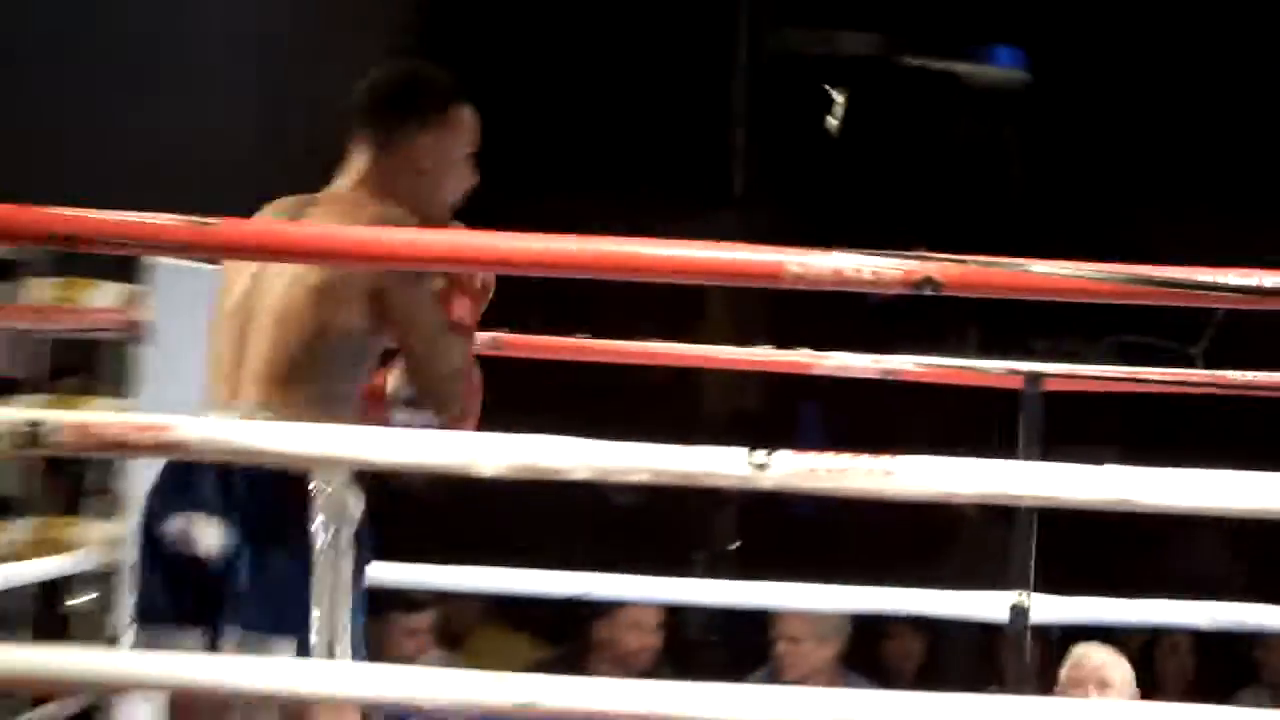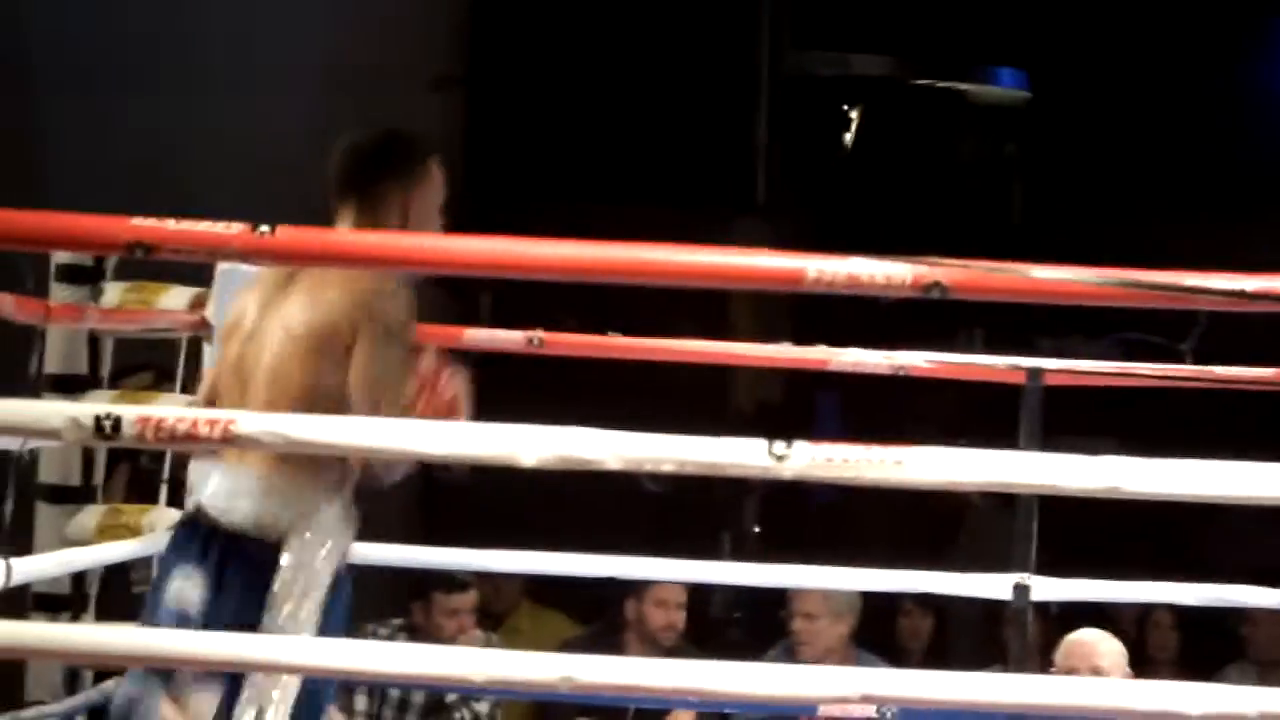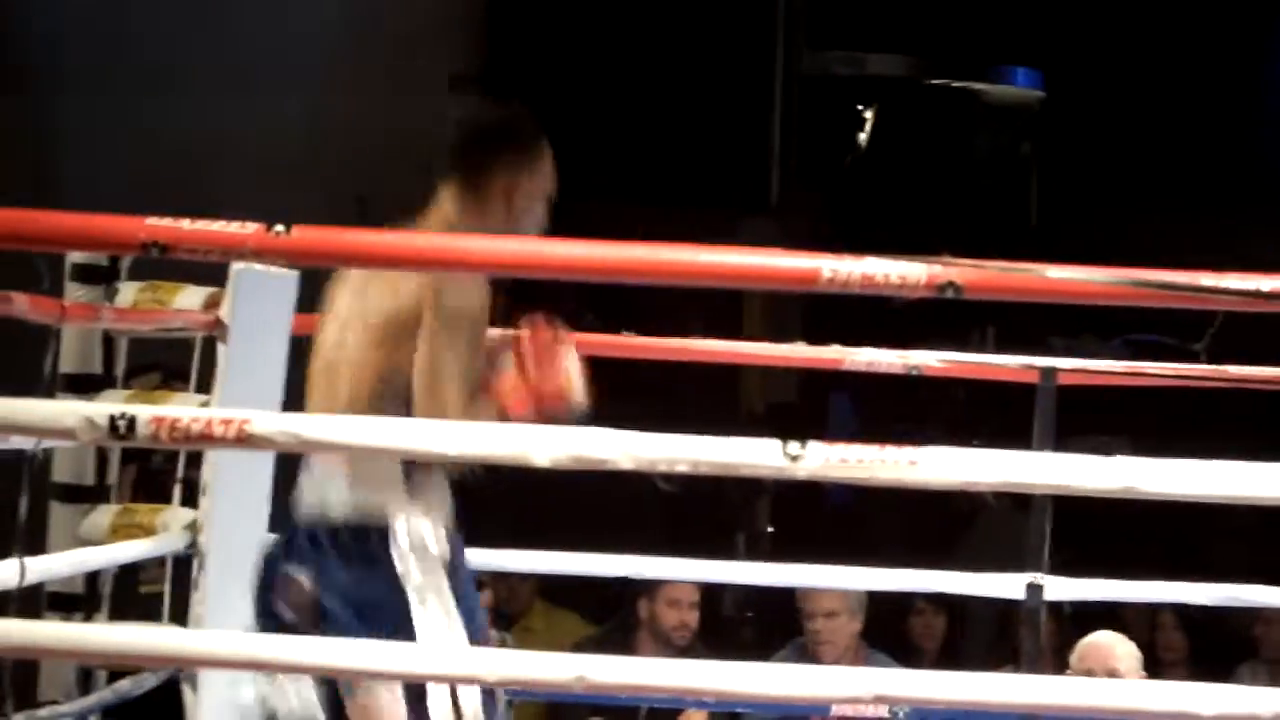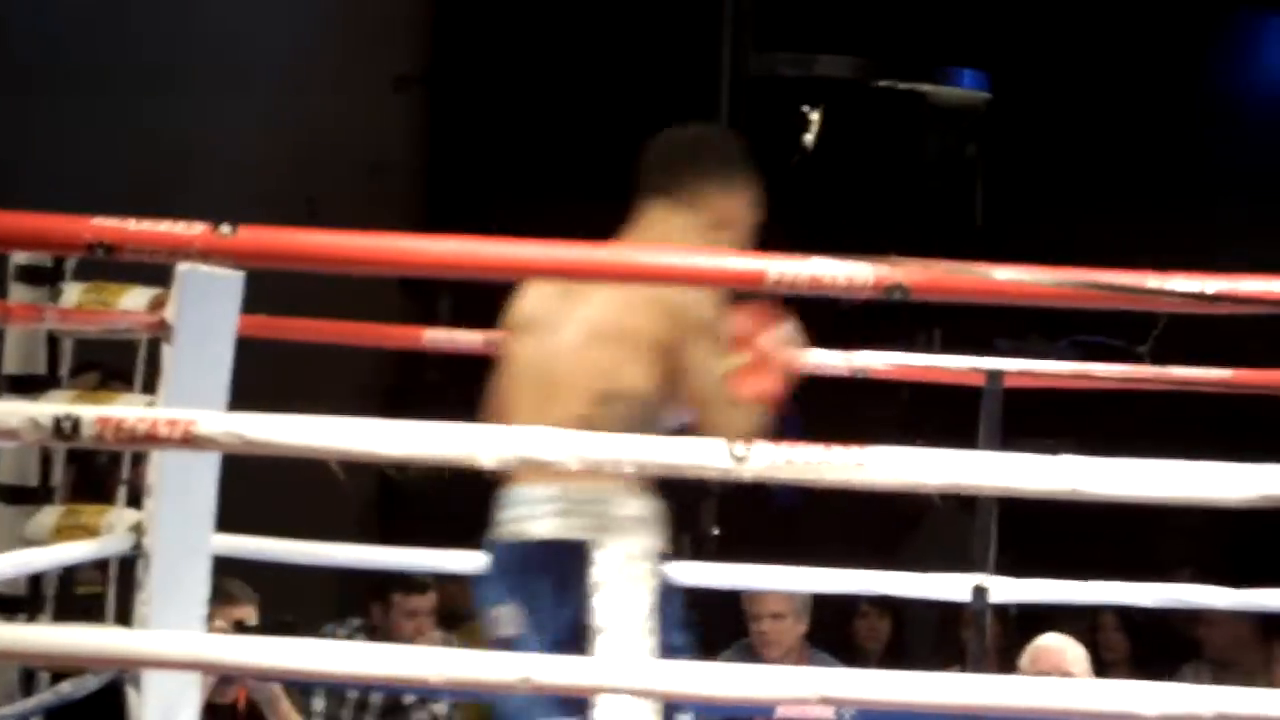
dt=0.3s
person 1, frame 1
left shoulder: (272, 219)
right shoulder: (387, 234)
right elbow: (453, 406)
right wrist: (462, 306)
left hip: (199, 480)
right hip: (291, 492)
person 1, frame 2
left shoulder: (263, 282)
right shoulder: (378, 292)
right elbow: (378, 455)
right wrist: (423, 414)
left hip: (208, 534)
right hip: (286, 545)
person 1, frame 3
left shoulder: (373, 263)
right shoulder: (452, 277)
right elbow: (440, 427)
right wrist: (521, 405)
left hip: (320, 538)
right hip: (389, 534)
person 1, frame 4
left shoulder: (546, 282)
right shoulder: (682, 291)
right elbow: (730, 444)
right wrist: (760, 385)
left hip: (519, 551)
right hip: (604, 553)
